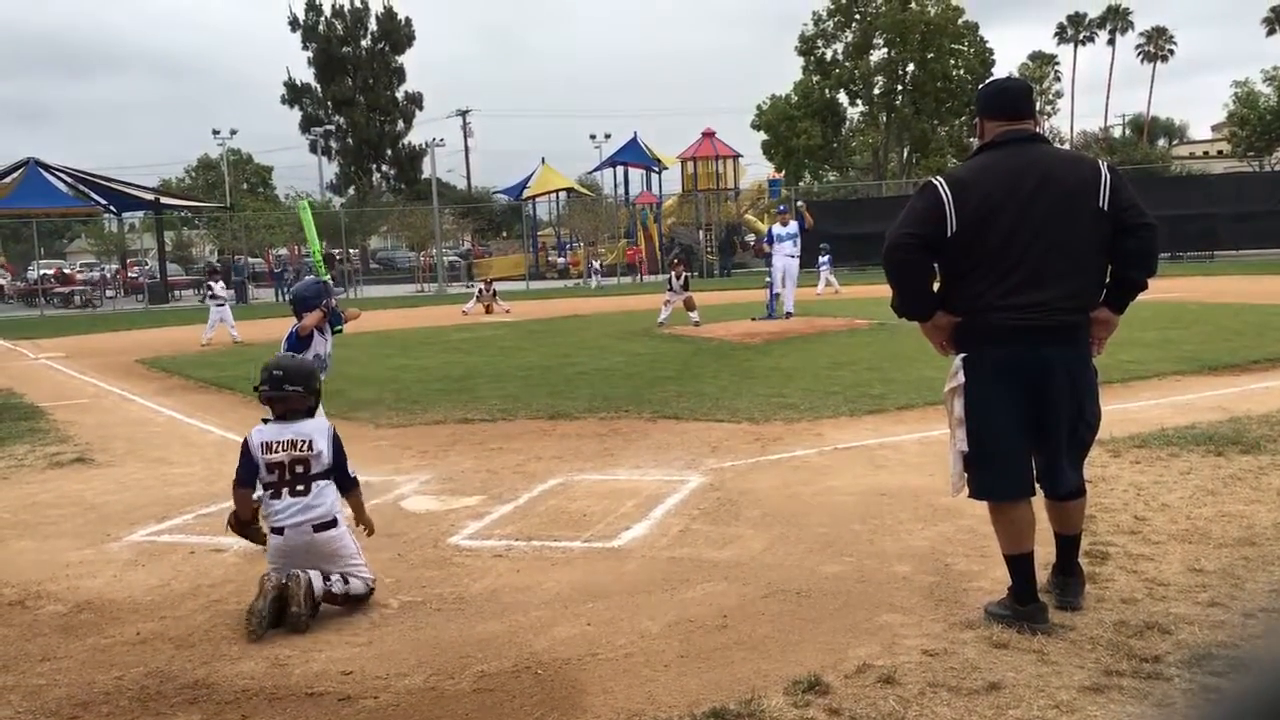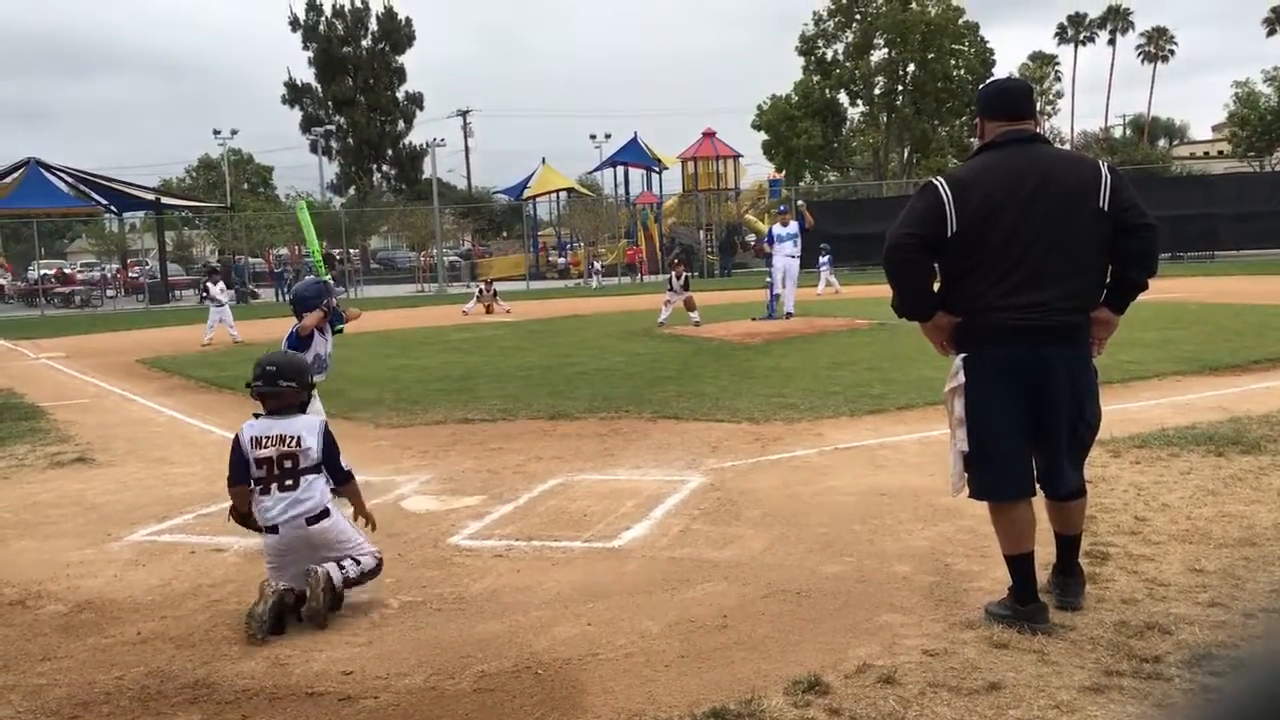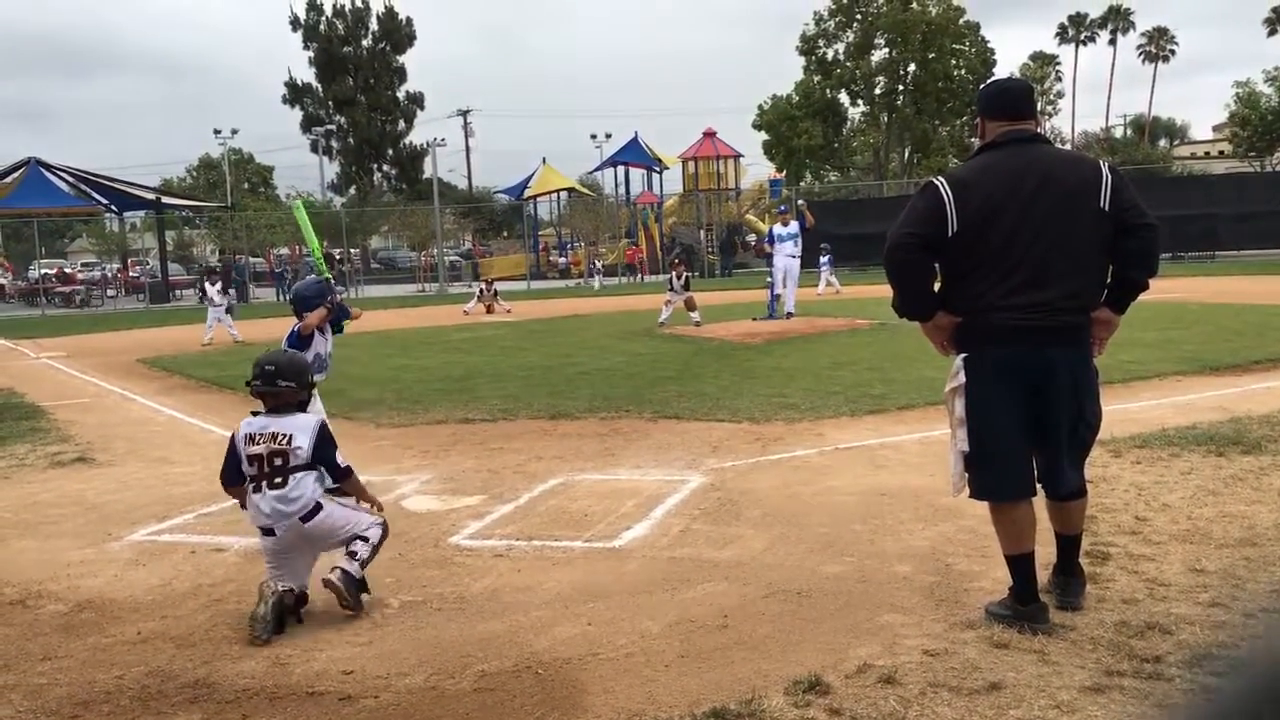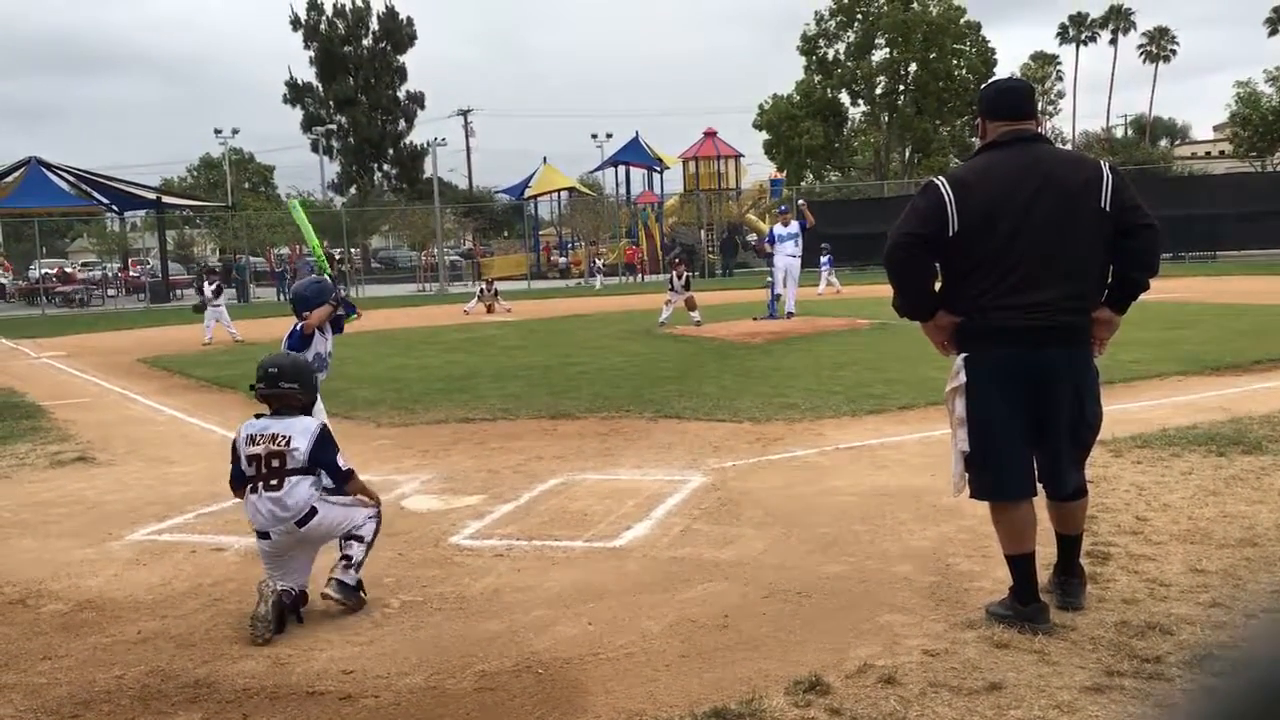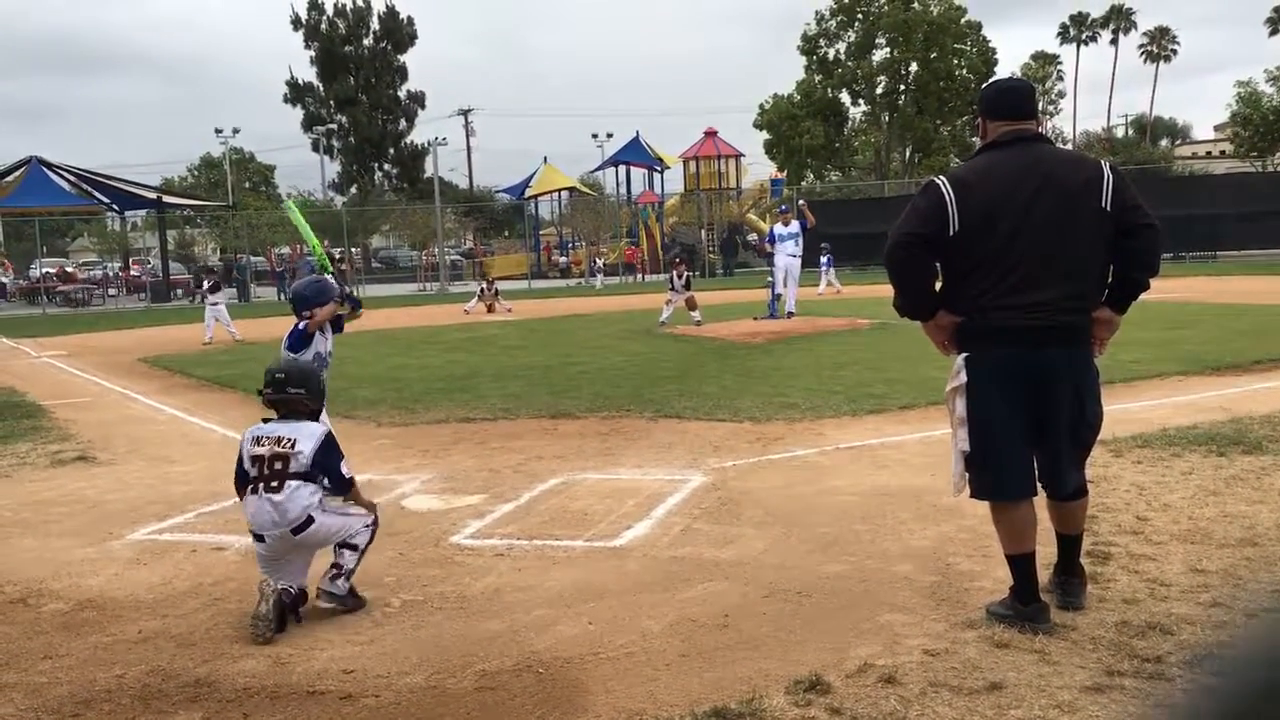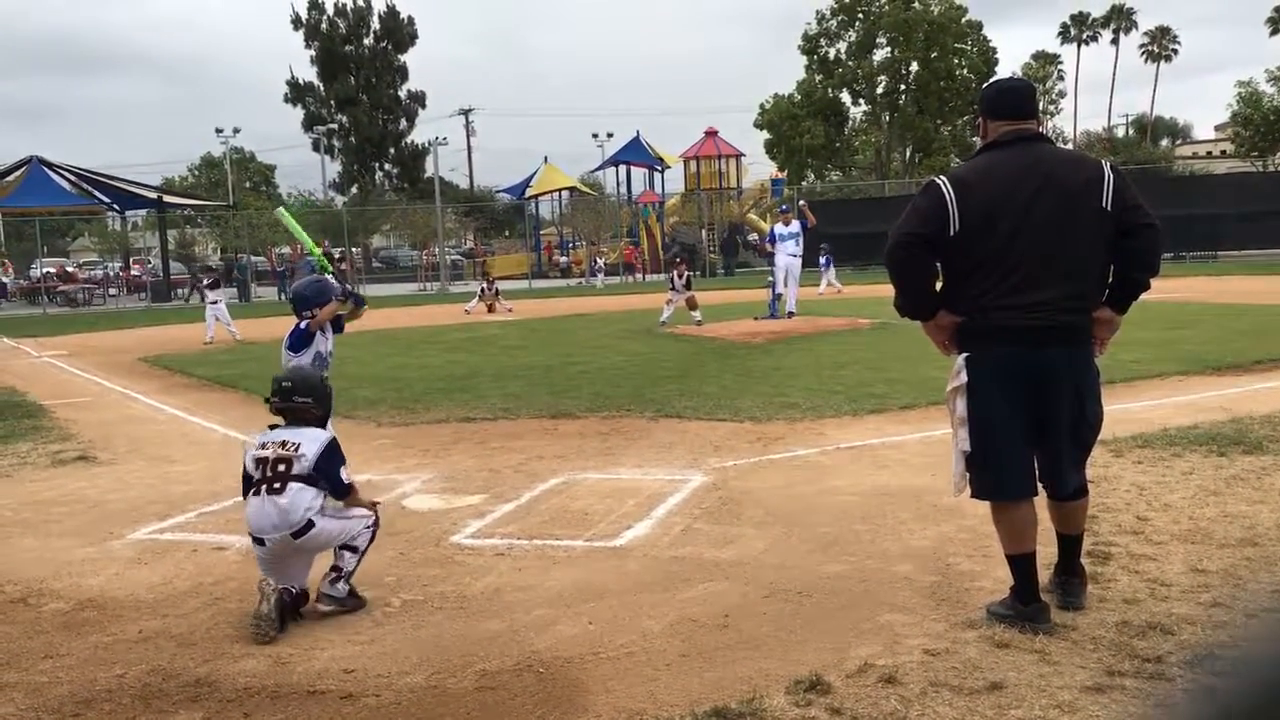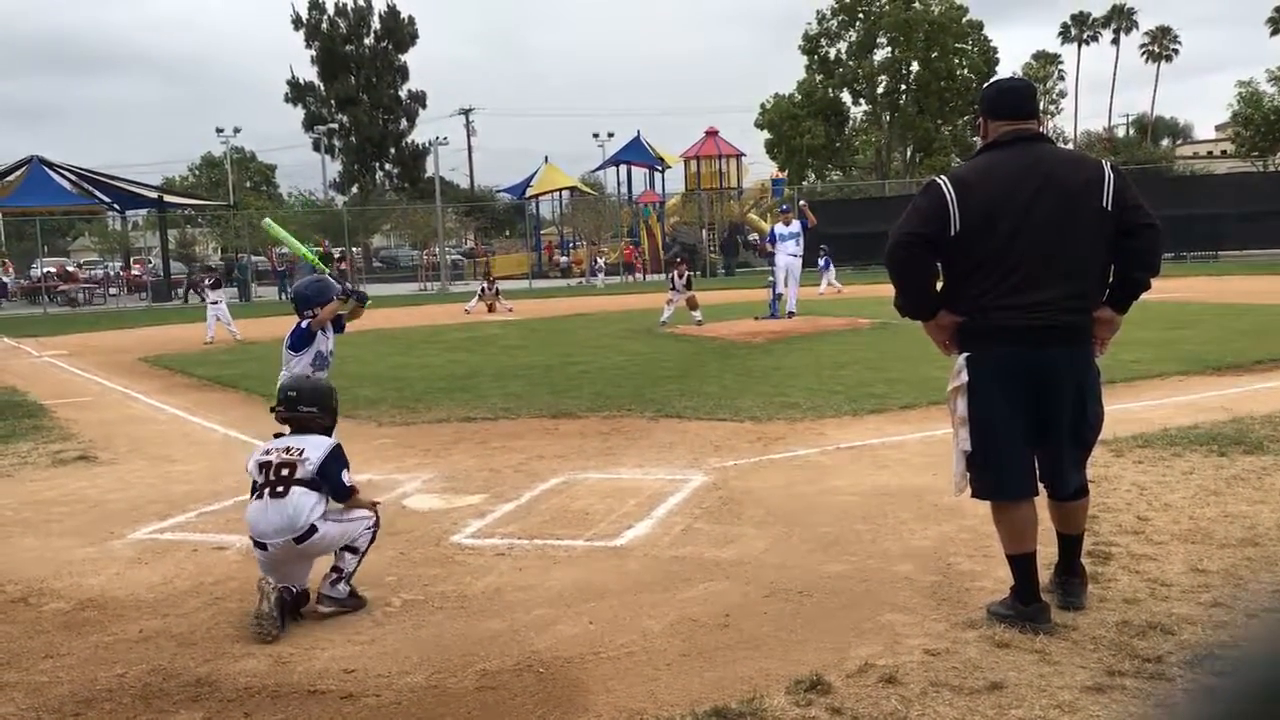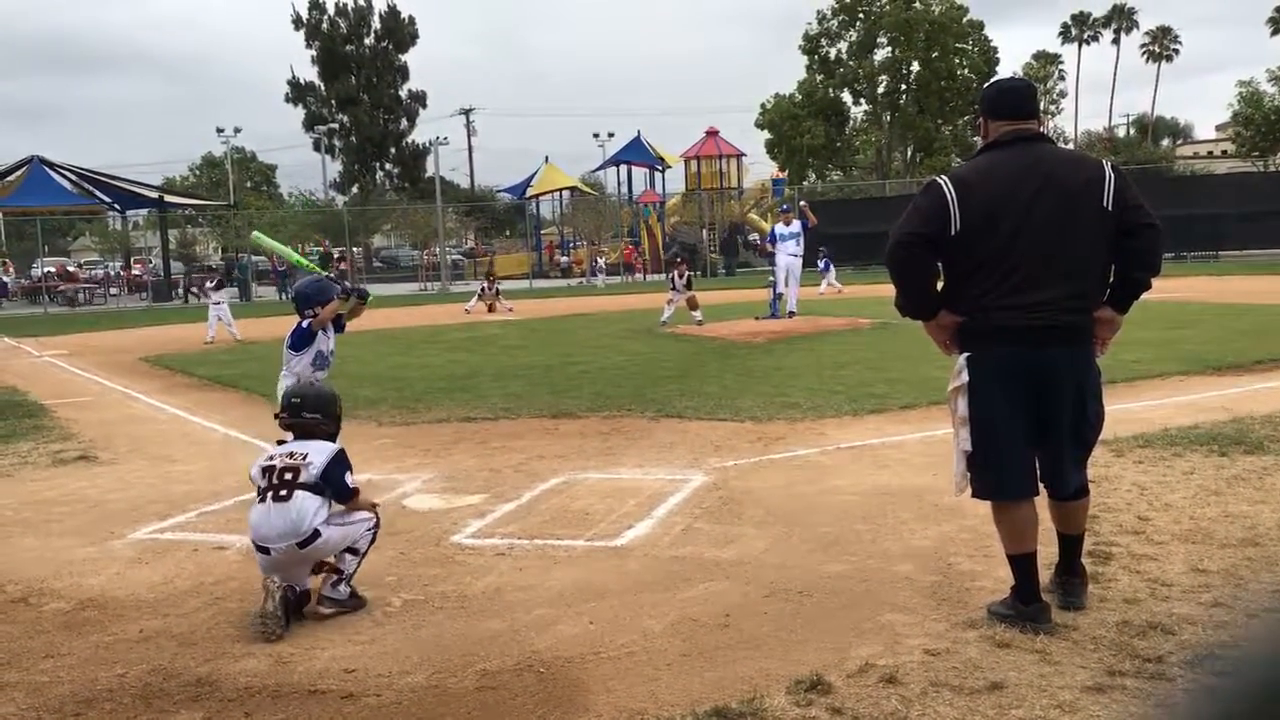
dt=0.1s
person 1, frame 1
left shoulder: (954, 187)
right shoulder: (1093, 175)
left elbow: (901, 251)
right elbow: (1142, 236)
left wrist: (927, 313)
right wrist: (1112, 305)
left hip: (990, 353)
right hip: (1068, 346)
left knee: (1005, 479)
right knee: (1065, 469)
left ankle: (1025, 600)
right ankle: (1068, 576)
person 1, frame 2
left shoulder: (954, 187)
right shoulder: (1093, 175)
left elbow: (902, 251)
right elbow: (1142, 236)
left wrist: (927, 313)
right wrist: (1113, 305)
left hip: (990, 352)
right hip: (1068, 346)
left knee: (1005, 480)
right knee: (1065, 470)
left ankle: (1025, 600)
right ankle: (1068, 576)
person 1, frame 3
left shoulder: (955, 186)
right shoulder: (1093, 175)
left elbow: (902, 251)
right elbow: (1143, 236)
left wrist: (927, 313)
right wrist: (1113, 305)
left hip: (991, 353)
right hip: (1069, 347)
left knee: (1005, 480)
right knee: (1065, 470)
left ankle: (1026, 600)
right ankle: (1069, 576)
person 1, frame 4
left shoulder: (955, 186)
right shoulder: (1095, 175)
left elbow: (902, 250)
right elbow: (1144, 236)
left wrist: (928, 312)
right wrist: (1114, 305)
left hip: (991, 352)
right hip: (1070, 346)
left knee: (1006, 480)
right knee: (1066, 470)
left ankle: (1026, 600)
right ankle: (1069, 577)
person 1, frame 5
left shoulder: (956, 186)
right shoulder: (1095, 175)
left elbow: (903, 250)
right elbow: (1144, 236)
left wrist: (928, 312)
right wrist: (1114, 305)
left hip: (991, 353)
right hip: (1070, 346)
left knee: (1006, 480)
right knee: (1066, 470)
left ankle: (1027, 600)
right ankle: (1069, 577)
person 1, frame 6
left shoulder: (956, 186)
right shoulder: (1096, 175)
left elbow: (903, 250)
right elbow: (1145, 236)
left wrist: (929, 312)
right wrist: (1115, 305)
left hip: (992, 352)
right hip: (1070, 346)
left knee: (1007, 480)
right knee: (1067, 470)
left ankle: (1027, 600)
right ankle: (1070, 576)
person 1, frame 7
left shoulder: (957, 185)
right shoulder: (1097, 175)
left elbow: (904, 249)
right elbow: (1145, 236)
left wrist: (930, 312)
right wrist: (1115, 304)
left hip: (993, 352)
right hip: (1071, 346)
left knee: (1008, 479)
right knee: (1068, 470)
left ankle: (1027, 599)
right ankle: (1070, 576)
person 1, frame 8
left shoulder: (958, 186)
right shoulder: (1097, 175)
left elbow: (905, 249)
right elbow: (1146, 235)
left wrist: (931, 312)
right wrist: (1116, 304)
left hip: (994, 352)
right hip: (1072, 345)
left knee: (1008, 479)
right knee: (1068, 469)
left ankle: (1028, 599)
right ankle: (1071, 576)
person 2, frame 1
left shoulder: (256, 437)
right shoulder: (324, 430)
left elbow: (242, 489)
right elbow: (348, 484)
left wrist: (245, 517)
right wrist: (362, 515)
left hip: (280, 535)
right hip: (324, 529)
left knee: (284, 594)
right knee: (362, 585)
left ankle: (276, 591)
right ankle: (312, 584)
person 2, frame 2
left shoulder: (246, 433)
right shoulder: (315, 426)
left elbow: (236, 488)
right elbow: (343, 479)
left wrist: (247, 512)
right wrist: (360, 506)
left hip: (275, 531)
right hip: (318, 522)
left knee: (289, 587)
right knee: (369, 561)
left ankle: (279, 596)
right ankle: (328, 577)
person 2, frame 3
left shoulder: (243, 431)
right shoulder: (312, 425)
left elbow: (231, 485)
right elbow: (342, 475)
right wrist: (365, 496)
left hip: (273, 533)
right hip: (312, 518)
left knee: (289, 590)
right knee: (374, 524)
left ankle: (279, 597)
right ankle: (347, 574)
person 2, frame 4
left shoulder: (245, 432)
right shoulder: (312, 428)
left elbow: (238, 488)
right elbow: (343, 478)
right wrist: (366, 492)
left hip: (268, 533)
right hip: (307, 518)
left knee: (291, 591)
right knee: (367, 512)
left ankle: (278, 596)
right ankle: (344, 582)
person 2, frame 5
left shoulder: (252, 435)
right shoulder: (318, 434)
left elbow: (242, 490)
right elbow: (345, 486)
right wrist: (363, 502)
left hip: (264, 536)
right hip: (304, 524)
left knee: (291, 592)
right knee: (365, 520)
left ankle: (279, 597)
right ankle: (334, 589)
person 2, frame 6
left shoulder: (259, 442)
right shoulder: (322, 440)
left elbow: (249, 493)
right elbow: (343, 493)
right wrist: (363, 501)
left hip: (262, 539)
right hip: (301, 527)
left knee: (294, 593)
right knee: (366, 518)
left ankle: (280, 595)
right ankle: (334, 591)
person 2, frame 7
left shoulder: (264, 450)
right shoulder: (326, 447)
right elbow: (345, 496)
right wrist: (364, 502)
left hip: (263, 543)
right hip: (304, 532)
left knee: (294, 592)
right knee: (366, 518)
left ankle: (281, 595)
right ankle: (334, 593)
person 2, frame 8
left shoulder: (269, 456)
right shoulder: (330, 452)
right elbow: (347, 498)
right wrist: (365, 503)
left hip: (265, 547)
right hip: (305, 537)
left knee: (295, 590)
right knee: (367, 519)
left ankle: (285, 595)
right ankle: (334, 593)
